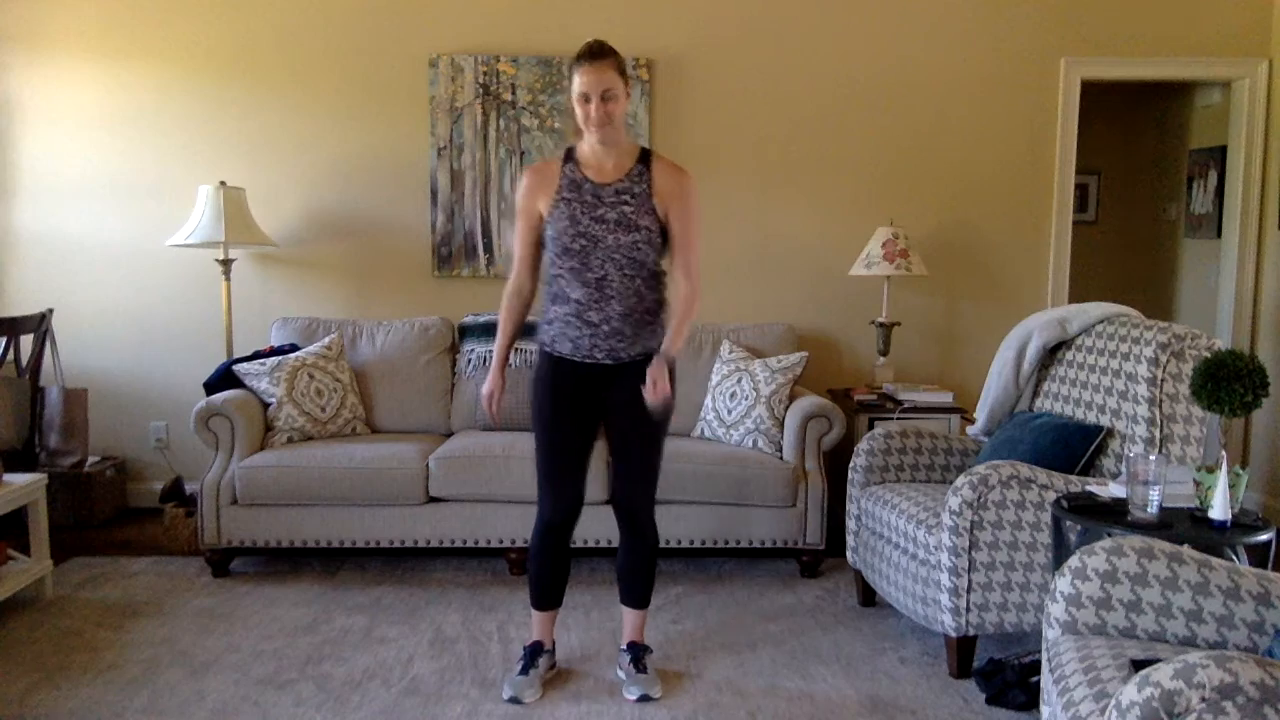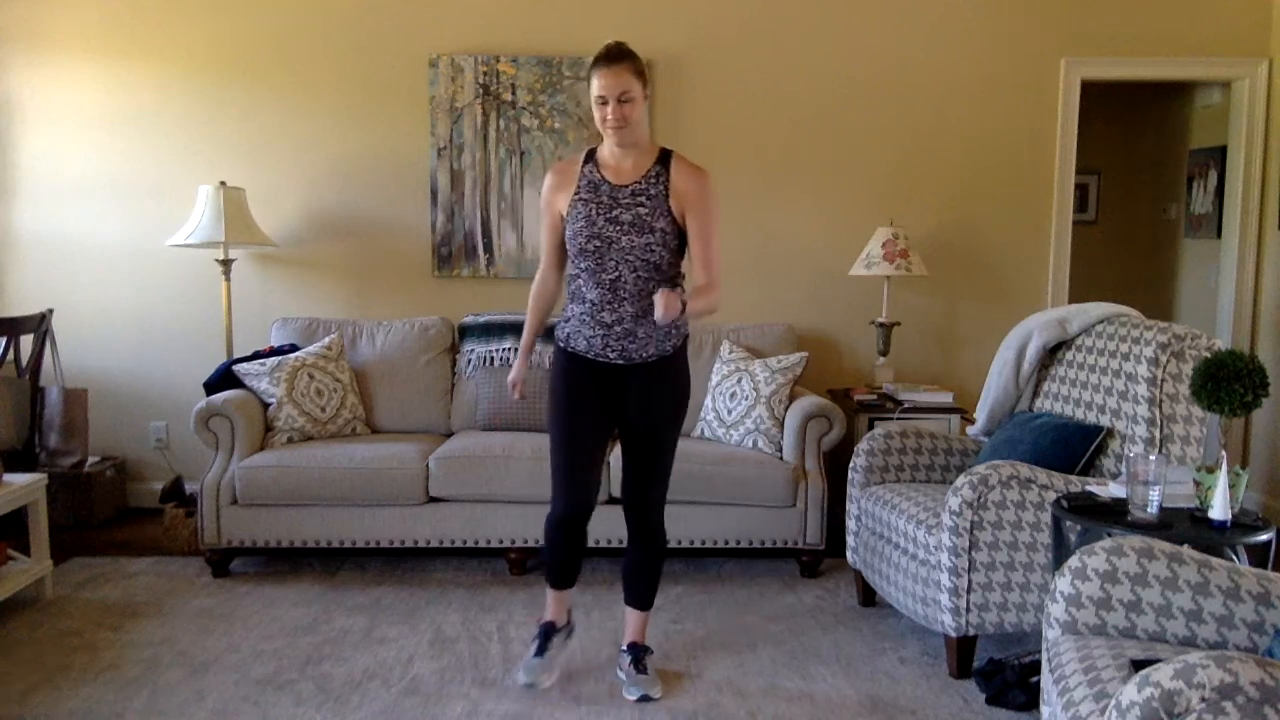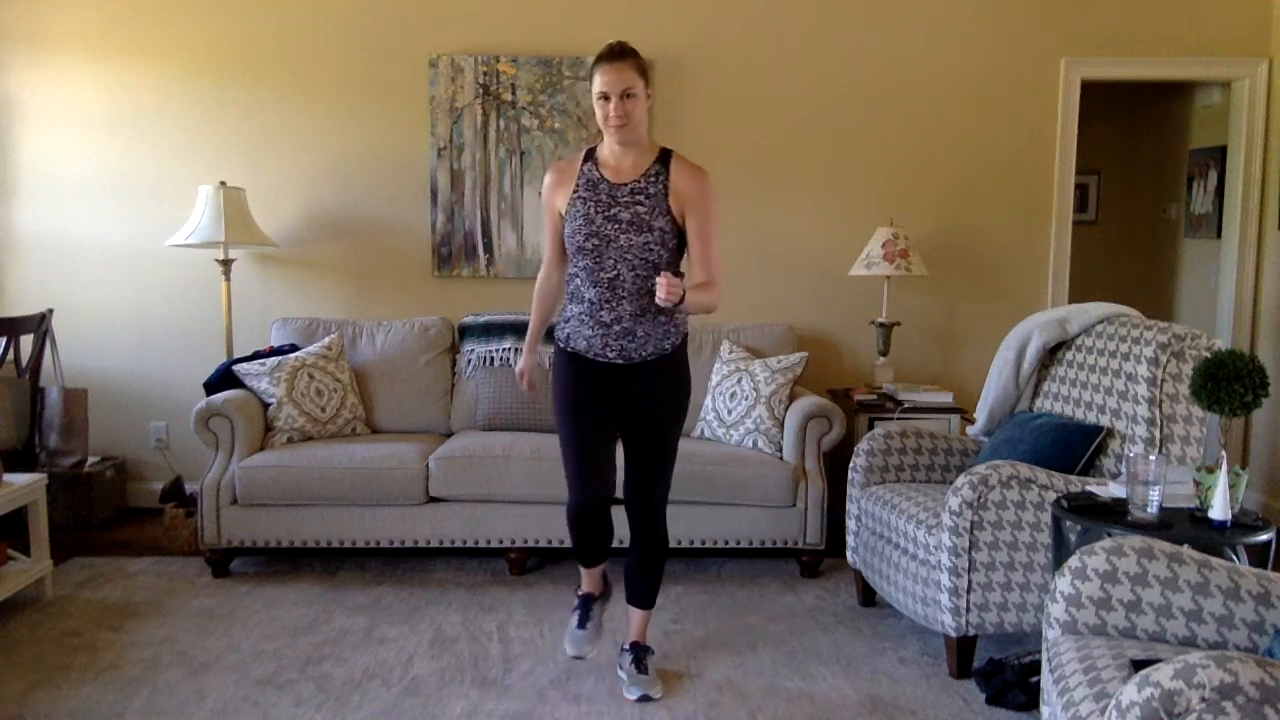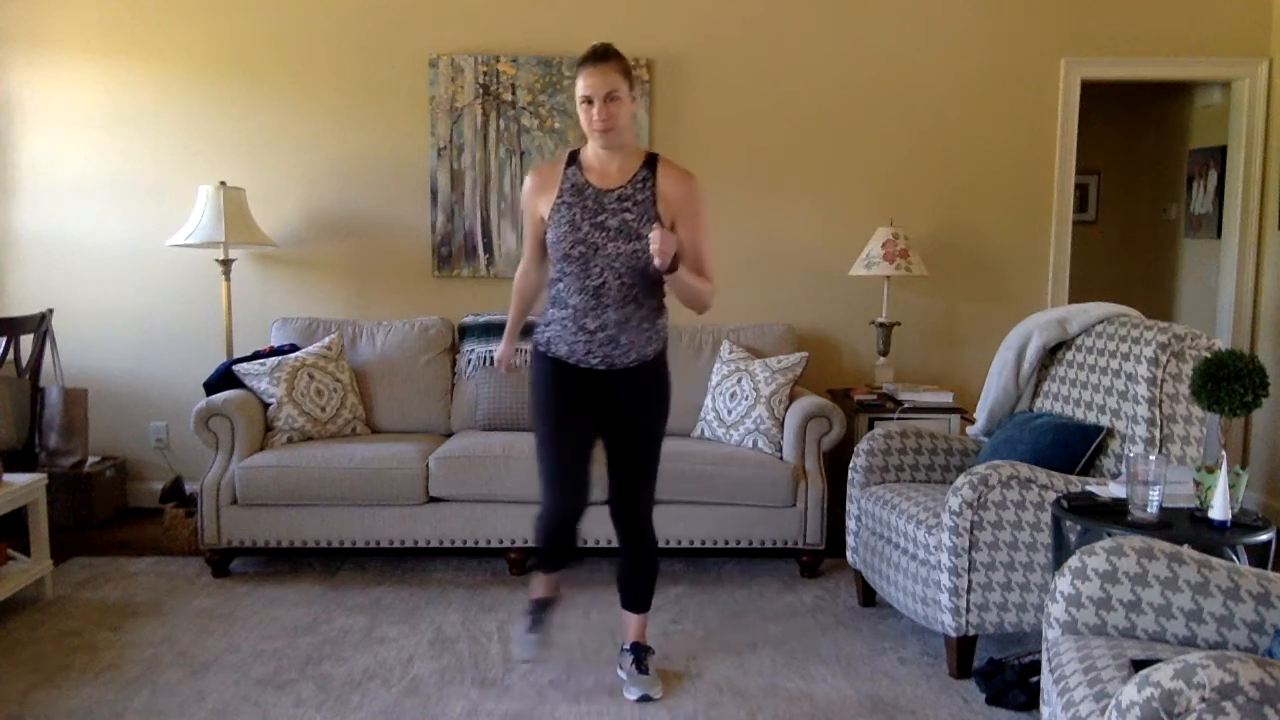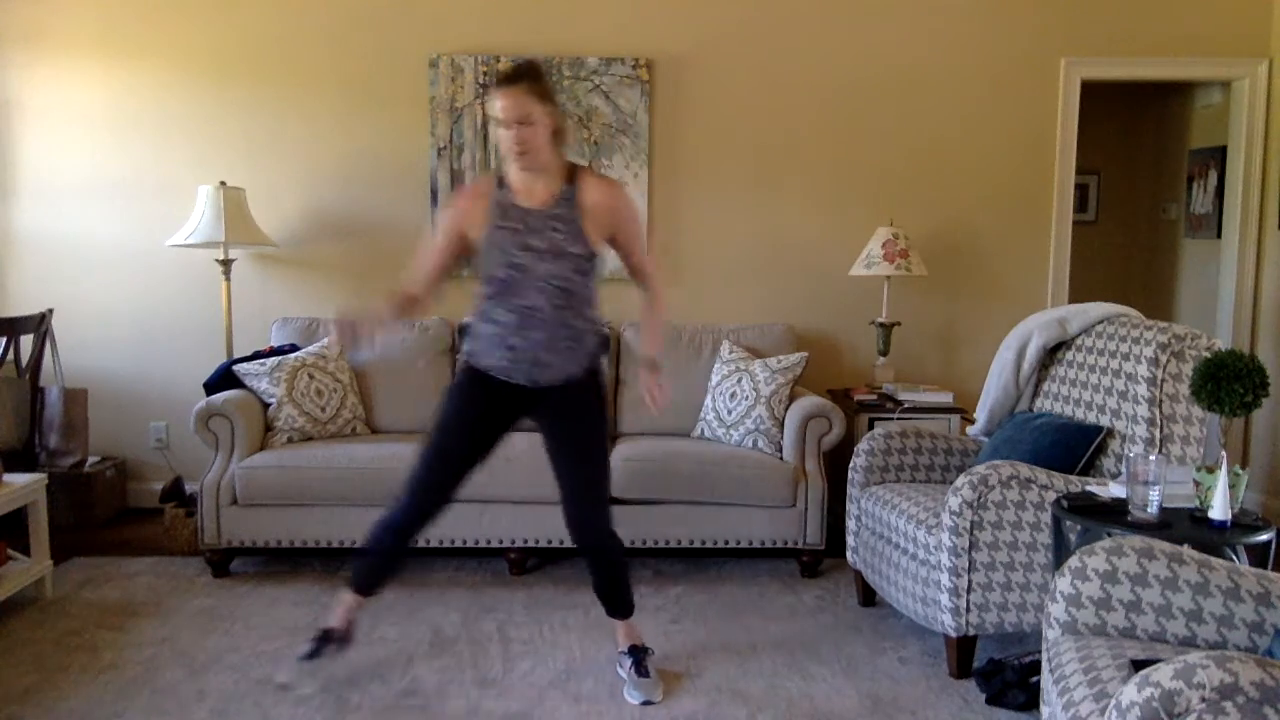
dt=0.3s
person 1, frame 1
left shoulder: (668, 180)
right shoulder: (540, 181)
left elbow: (687, 286)
right elbow: (522, 278)
left wrist: (665, 357)
right wrist: (497, 362)
left hip: (639, 370)
right hip: (563, 366)
left knee: (635, 507)
right knee: (556, 508)
left ankle: (633, 647)
right ankle: (540, 646)
person 1, frame 2
left shoulder: (687, 180)
right shoulder: (562, 180)
left elbow: (711, 289)
right elbow: (549, 273)
left wrist: (681, 302)
right wrist: (523, 351)
left hip: (657, 368)
right hip: (580, 362)
left knee: (644, 508)
right knee: (570, 500)
left ankle: (634, 647)
right ankle: (555, 622)
person 1, frame 3
left shoulder: (687, 180)
right shoulder: (562, 178)
left elbow: (711, 295)
left wrist: (680, 294)
right wrist: (530, 344)
left hip: (657, 366)
right hip: (580, 360)
left knee: (646, 506)
right knee: (588, 493)
left ankle: (636, 646)
right ankle: (590, 588)
person 1, frame 4
left shoulder: (675, 185)
right shoulder: (543, 182)
left elbow: (704, 297)
left wrist: (671, 265)
right wrist: (510, 334)
left hip: (639, 371)
right hip: (562, 365)
left knee: (632, 512)
right knee: (564, 501)
left ankle: (635, 647)
right ankle: (542, 593)
person 1, frame 5
left shoulder: (600, 198)
right shoulder: (472, 203)
left elbow: (650, 281)
right elbow: (419, 289)
left wrist: (649, 362)
right wrist: (371, 322)
left hip: (571, 382)
right hip: (488, 376)
left knee: (590, 524)
right knee: (419, 502)
left ankle: (631, 647)
right ankle: (340, 623)
